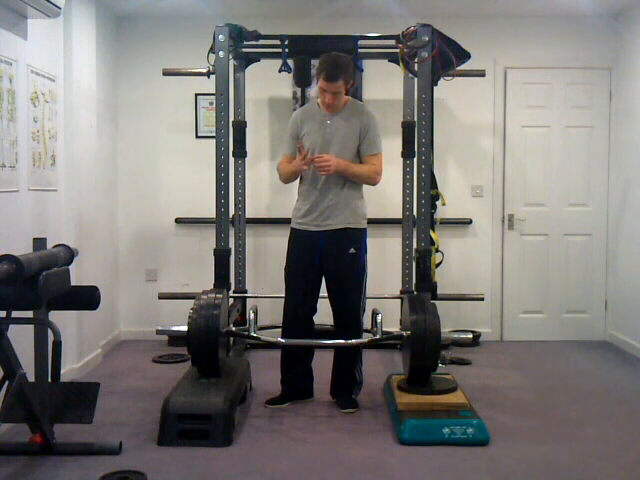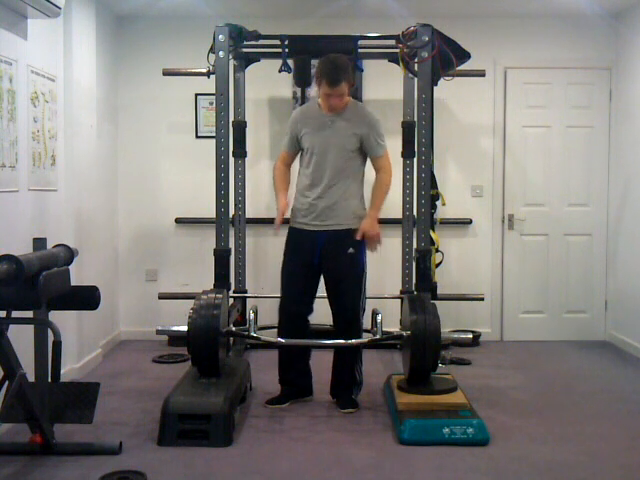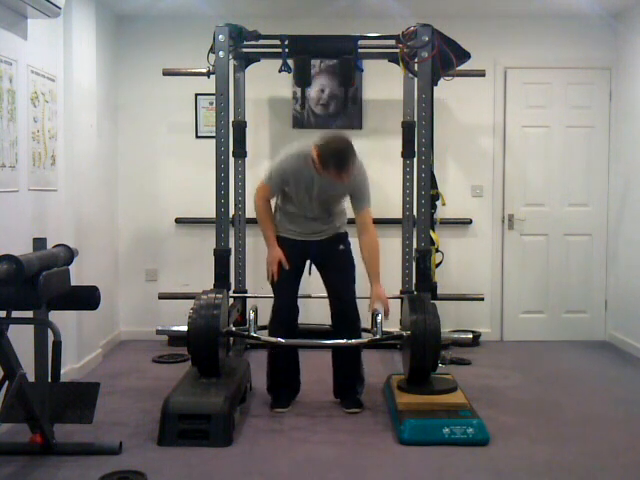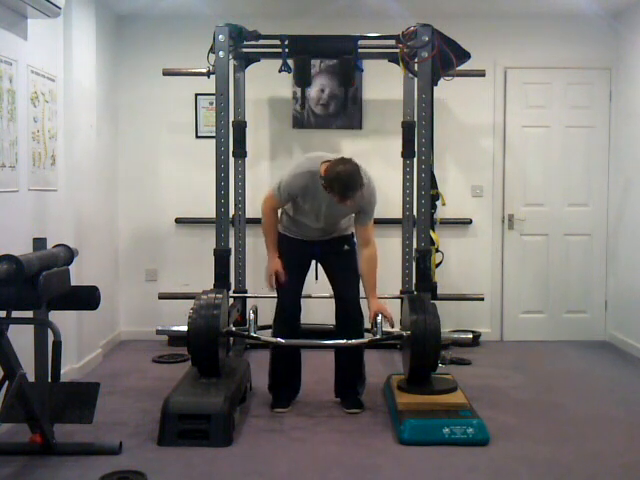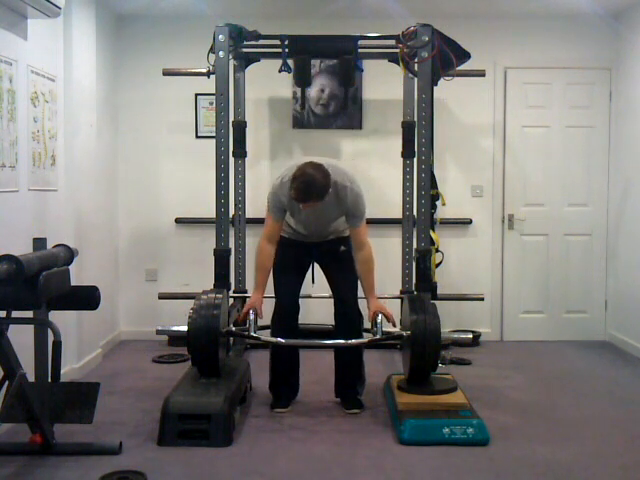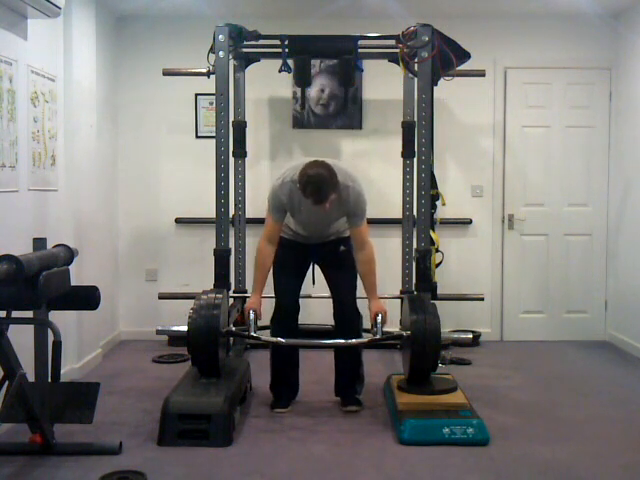
dt=0.7s
person 1, frame 1
left shoulder: (363, 118)
right shoulder: (301, 117)
left elbow: (374, 172)
right elbow: (283, 172)
left wrist: (340, 164)
right wrist: (296, 165)
left hip: (347, 229)
right hip: (304, 228)
left knee: (348, 314)
right knee: (296, 312)
left ankle: (346, 388)
right ankle: (295, 384)
person 1, frame 2
left shoulder: (365, 120)
right shoulder: (301, 117)
left elbow: (384, 170)
right elbow: (283, 162)
left wrist: (372, 217)
right wrist: (282, 198)
left hip: (346, 231)
right hip: (302, 228)
left knee: (347, 315)
right knee: (292, 310)
left ankle: (345, 389)
right ankle: (294, 385)
person 1, frame 3
left shoulder: (356, 171)
right shoulder: (292, 163)
left elbow: (366, 228)
right elbow: (262, 197)
left wrist: (376, 284)
right wrist: (272, 246)
left hip: (332, 236)
right hip: (289, 236)
left knee: (346, 308)
right knee: (284, 311)
left ankle: (349, 390)
right ankle: (282, 389)
person 1, frame 4
left shoulder: (366, 189)
right shoulder: (301, 176)
left elbow: (366, 244)
right elbow: (269, 207)
left wrist: (373, 297)
right wrist: (273, 258)
left hip: (338, 239)
right hip: (293, 237)
left knee: (350, 307)
right knee: (287, 308)
left ankle: (349, 391)
right ankle: (283, 391)
person 1, frame 5
left shoulder: (349, 191)
right shoulder: (282, 188)
left elbow: (361, 246)
right elbow: (268, 242)
left wrist: (372, 297)
right wrist: (258, 293)
left hip: (336, 240)
right hip: (292, 240)
left knee: (348, 308)
right knee: (285, 308)
left ankle: (349, 391)
right ankle: (282, 391)
person 1, frame 6
left shoulder: (352, 190)
right shoulder: (282, 188)
left elbow: (362, 247)
right elbow: (268, 242)
left wrist: (374, 299)
right wrist: (256, 294)
left hip: (336, 241)
right hip: (292, 241)
left knee: (347, 309)
right knee: (285, 310)
left ankle: (349, 391)
right ankle: (283, 391)
